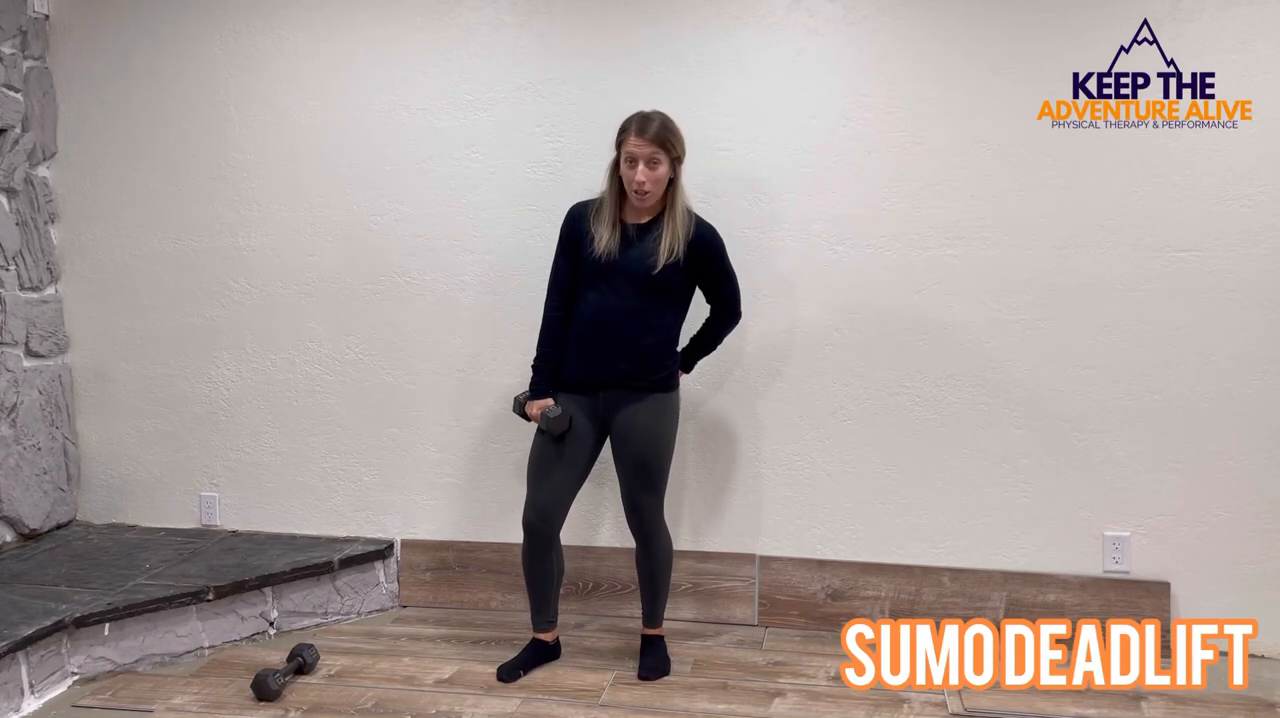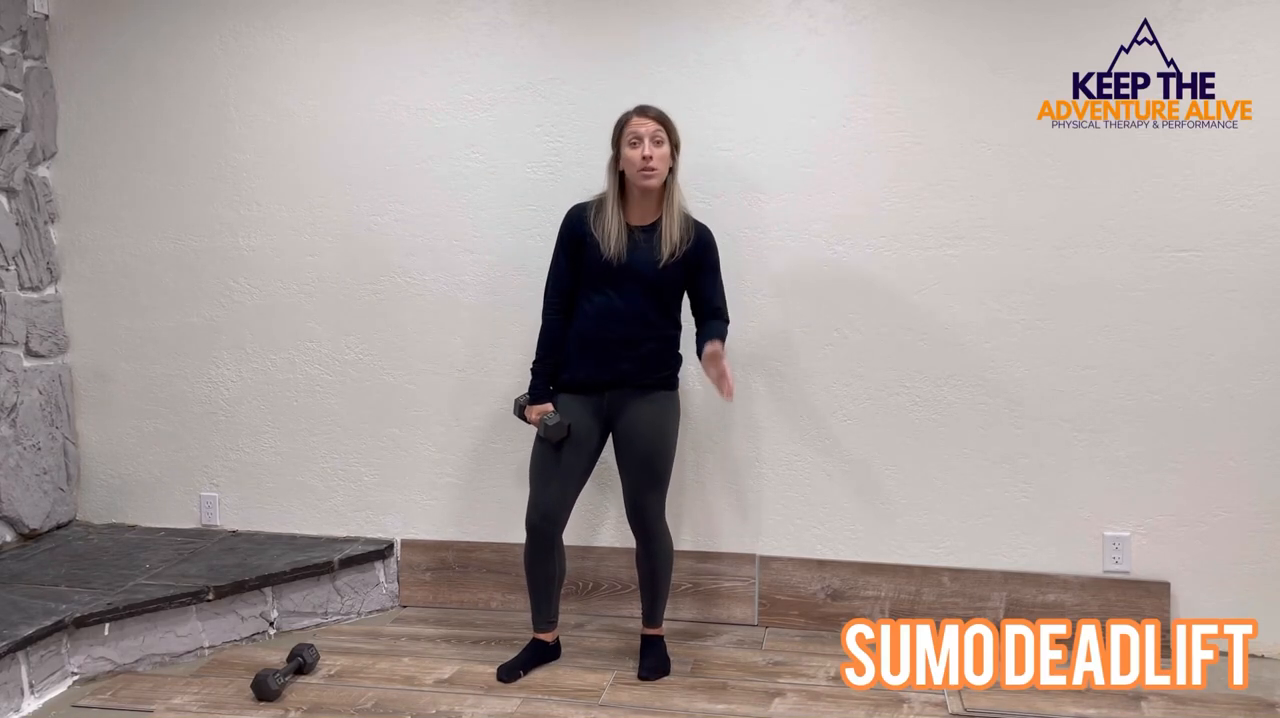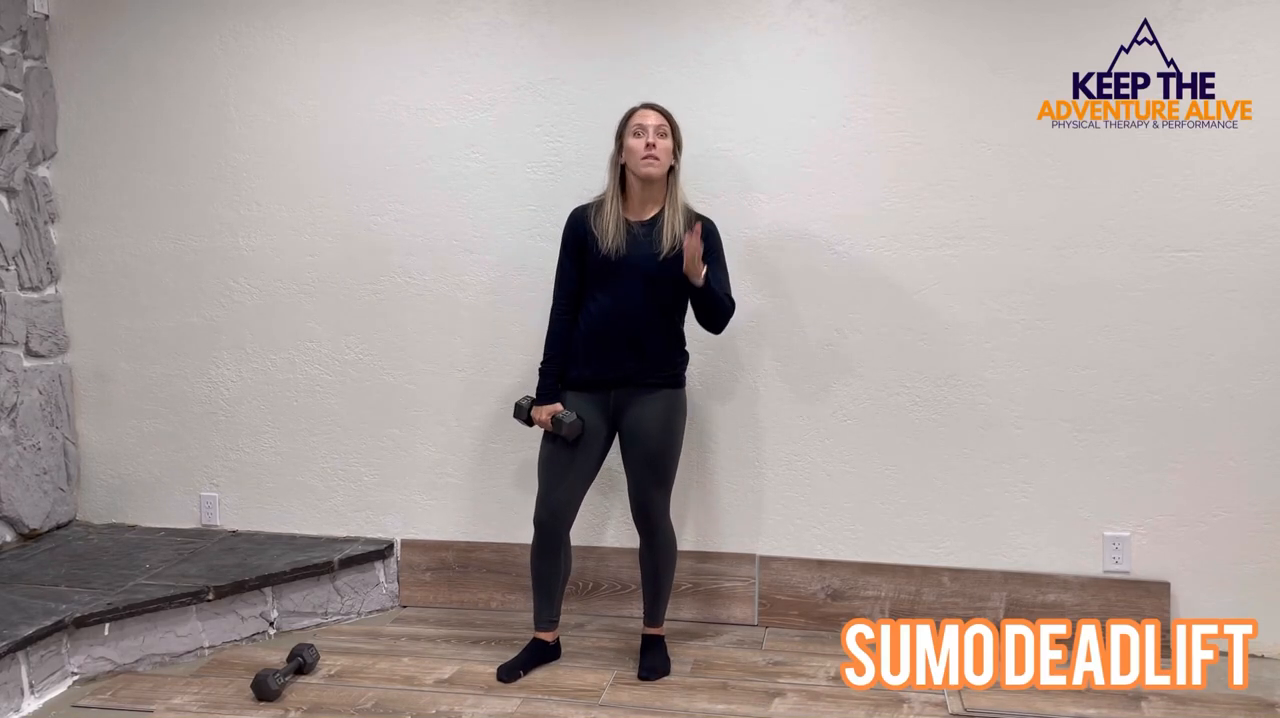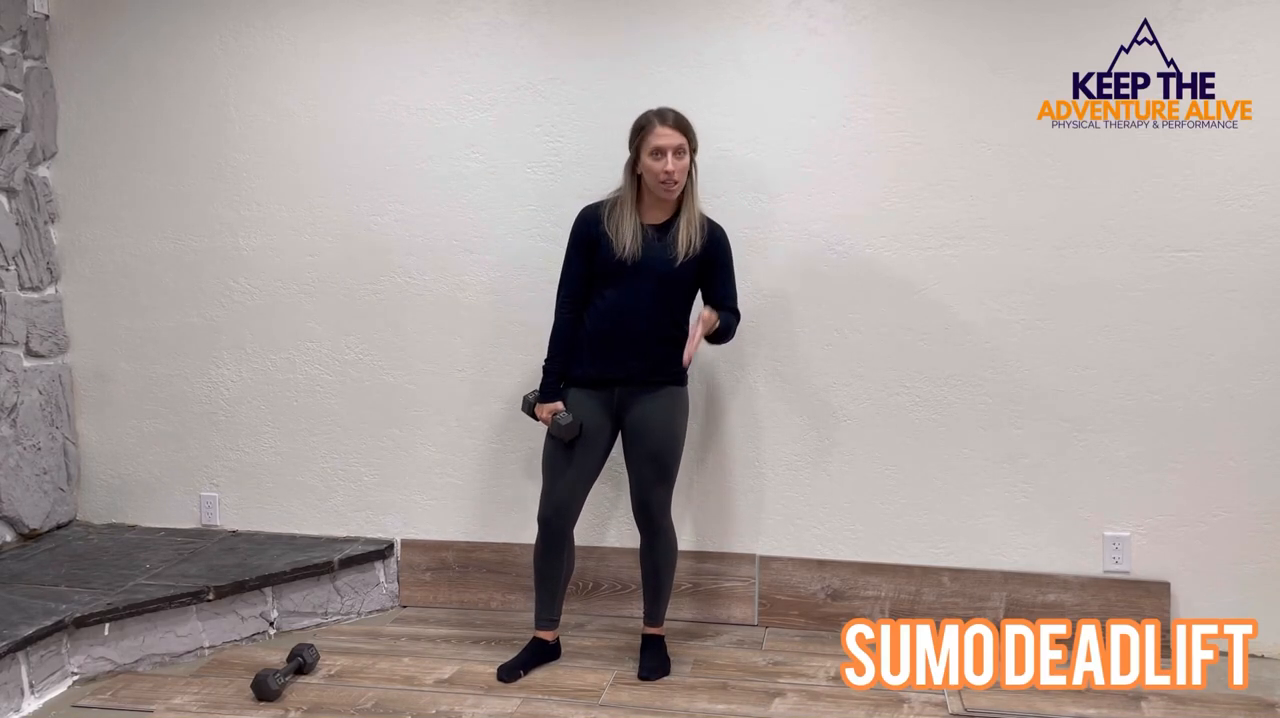
dt=0.5s
person 1, frame 1
left shoulder: (695, 236)
right shoulder: (584, 220)
left elbow: (727, 310)
right elbow: (557, 306)
left wrist: (682, 362)
right wrist: (540, 386)
left hip: (647, 398)
right hip: (574, 392)
left knee: (646, 520)
right knee: (539, 519)
left ankle: (653, 635)
right ankle: (544, 637)
person 1, frame 2
left shoulder: (693, 237)
right shoulder: (582, 222)
left elbow: (712, 314)
right elbow: (555, 310)
left wrist: (713, 350)
right wrist: (540, 390)
left hip: (650, 397)
right hip: (576, 393)
left knee: (647, 521)
right knee: (542, 519)
left ankle: (653, 635)
right ankle: (544, 638)
person 1, frame 3
left shoulder: (696, 230)
right shoulder: (585, 223)
left elbow: (721, 313)
right elbow: (563, 311)
left wrist: (697, 275)
right wrist: (547, 392)
left hip: (656, 393)
right hip: (582, 391)
left knee: (652, 517)
right knee: (550, 516)
left ankle: (654, 635)
right ankle: (544, 637)
person 1, frame 4
left shoulder: (706, 236)
right shoulder: (596, 222)
left elbow: (728, 319)
right elbow: (568, 308)
left wrist: (712, 321)
right wrist: (550, 389)
left hip: (659, 393)
right hip: (587, 388)
left knee: (653, 516)
right knee: (554, 514)
left ankle: (653, 635)
right ankle: (545, 637)
